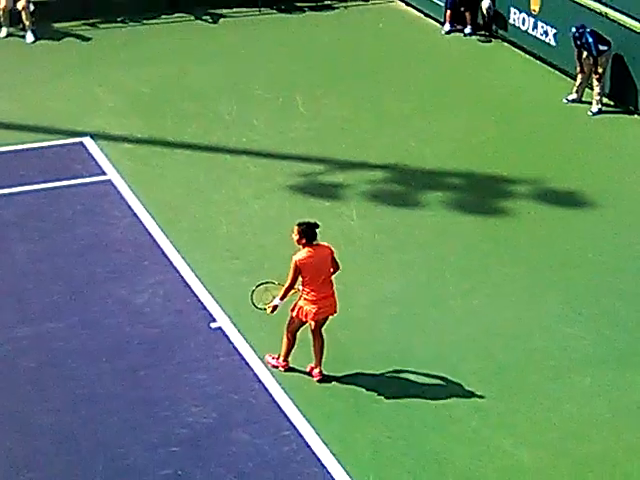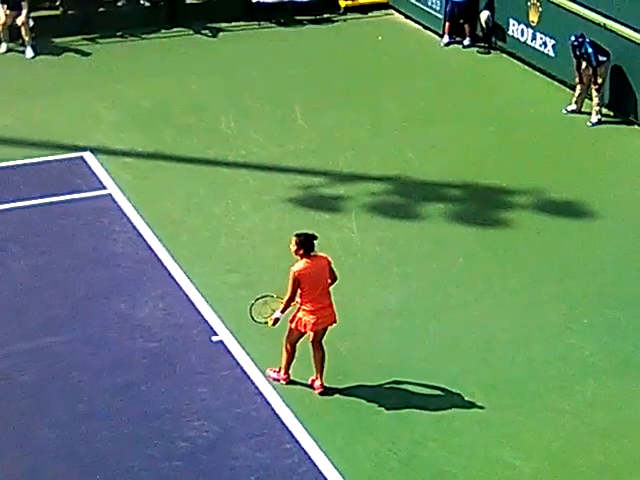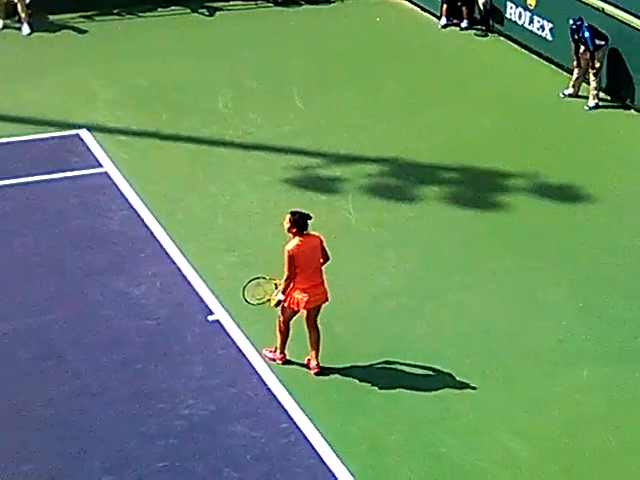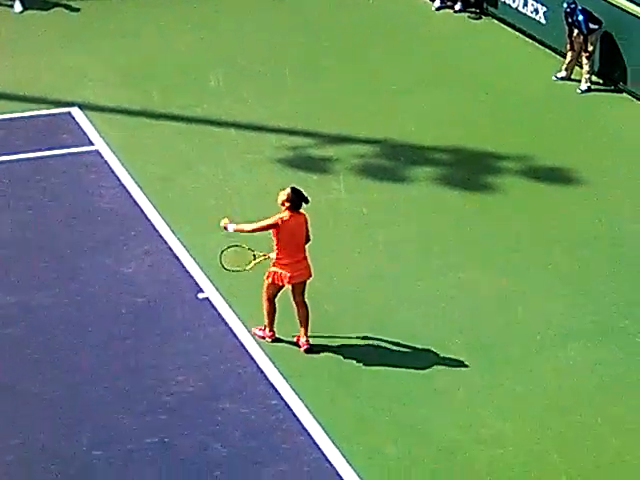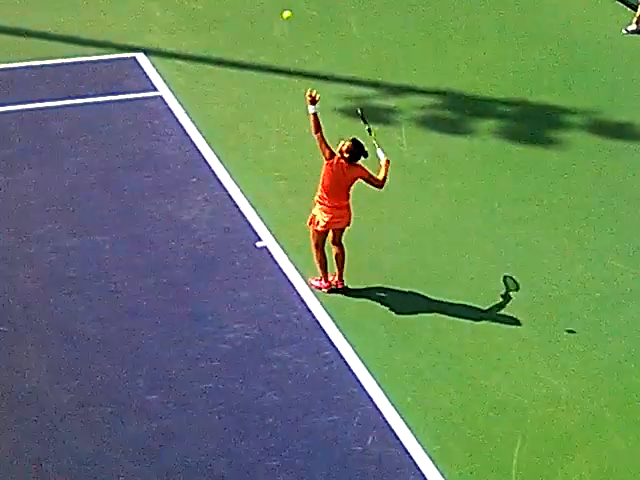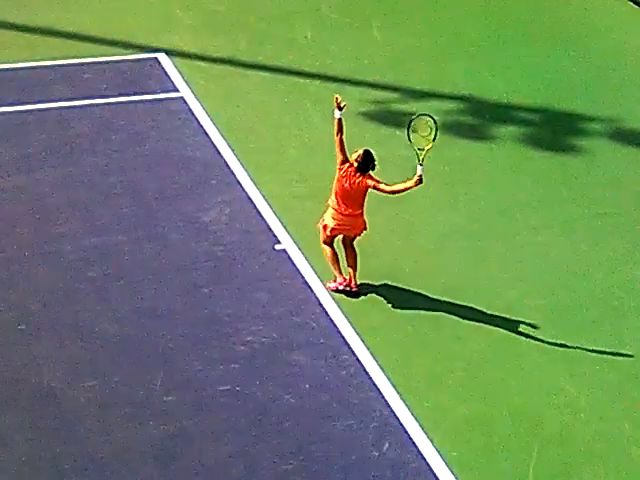
dt=0.3s
person 1, frame 1
left shoulder: (298, 259)
right shoulder: (327, 249)
left elbow: (290, 285)
right elbow: (336, 268)
left wrist: (277, 301)
left hip: (310, 303)
right hip: (328, 301)
left knee: (291, 330)
right knee: (317, 332)
left ankle: (282, 361)
right ankle: (317, 369)
person 1, frame 2
left shoulder: (296, 270)
right shoulder: (324, 259)
left elbow: (290, 298)
right elbow: (333, 279)
left wrist: (278, 314)
left hip: (308, 314)
right hip: (326, 311)
left knee: (290, 342)
right knee: (317, 344)
left ankle: (283, 374)
right ankle: (318, 381)
person 1, frame 3
left shoulder: (291, 248)
right shoulder: (316, 238)
left elbow: (288, 277)
right elbow: (325, 259)
left wrist: (280, 295)
left hip: (300, 292)
right hip: (318, 290)
left knee: (283, 320)
right knee: (312, 324)
left ankle: (279, 353)
right ankle: (314, 361)
person 1, frame 4
left shoulder: (279, 221)
right shoulder: (303, 218)
left elbow: (252, 227)
left wrist: (232, 227)
left hip: (282, 269)
right hip: (301, 268)
left knee: (268, 298)
right knee: (299, 301)
left ankle: (269, 332)
right ankle: (304, 339)
person 1, frame 5
left shoulder: (332, 160)
right shoulder: (358, 170)
left elbow: (317, 134)
right elbow: (380, 183)
left wrist: (312, 108)
right wrist: (385, 165)
left hip: (324, 213)
right hip: (342, 214)
left knee: (317, 245)
right knee: (336, 243)
left ankle: (324, 281)
right ankle: (338, 279)
person 1, frame 6
left shoulder: (343, 167)
right shoulder: (367, 181)
left elbow: (339, 137)
right elbow: (390, 189)
left wrist: (338, 113)
right wrist: (413, 183)
left hip: (335, 219)
right hip: (355, 222)
left knee: (326, 243)
right knee: (348, 245)
left ankle: (340, 279)
right ankle: (353, 280)
